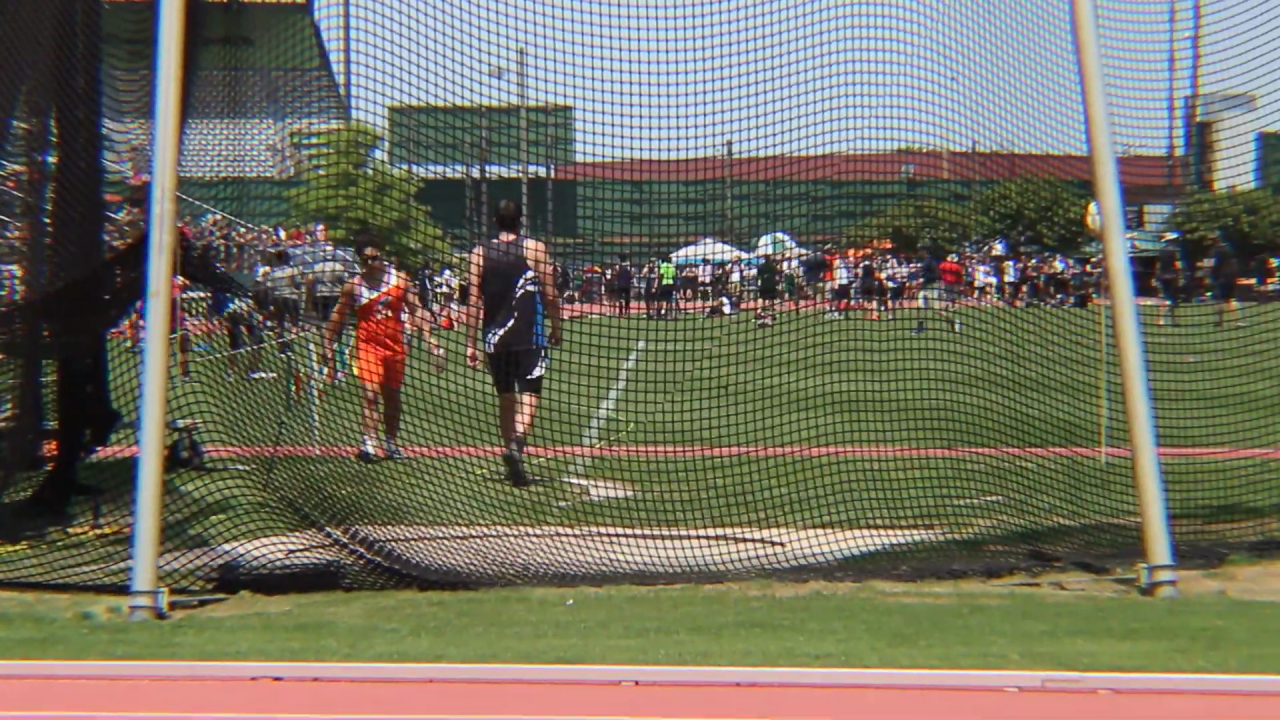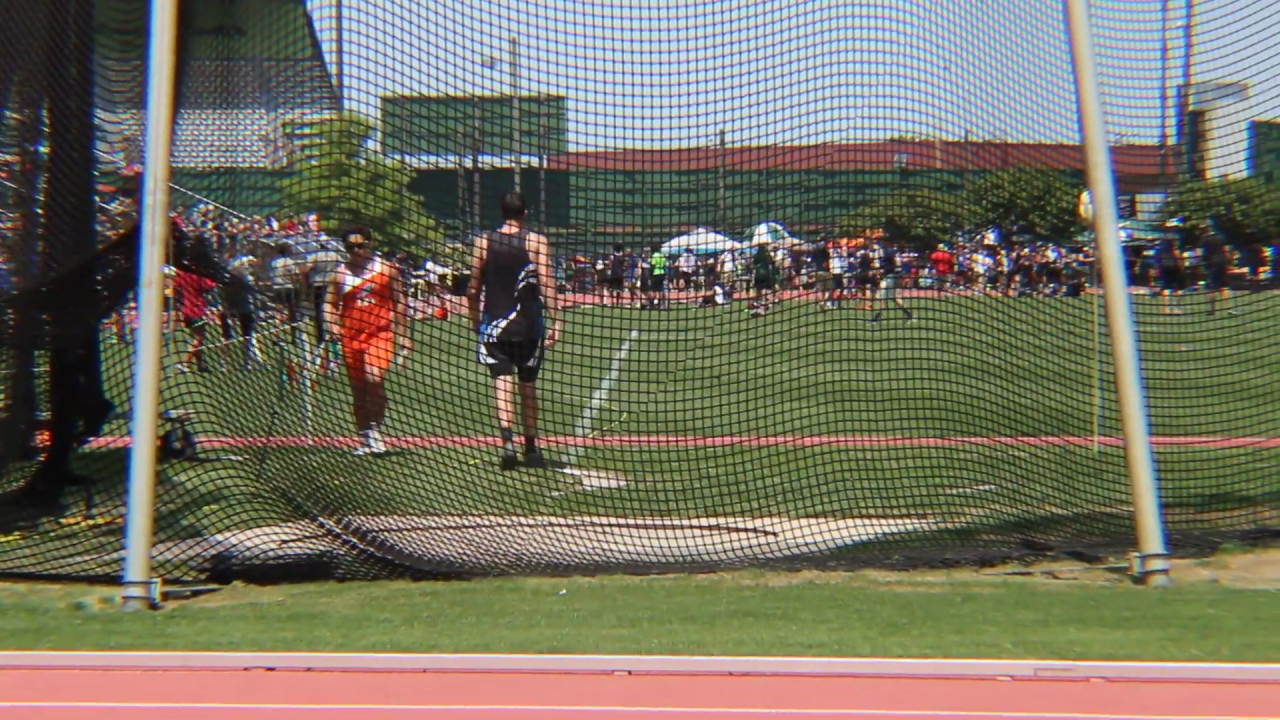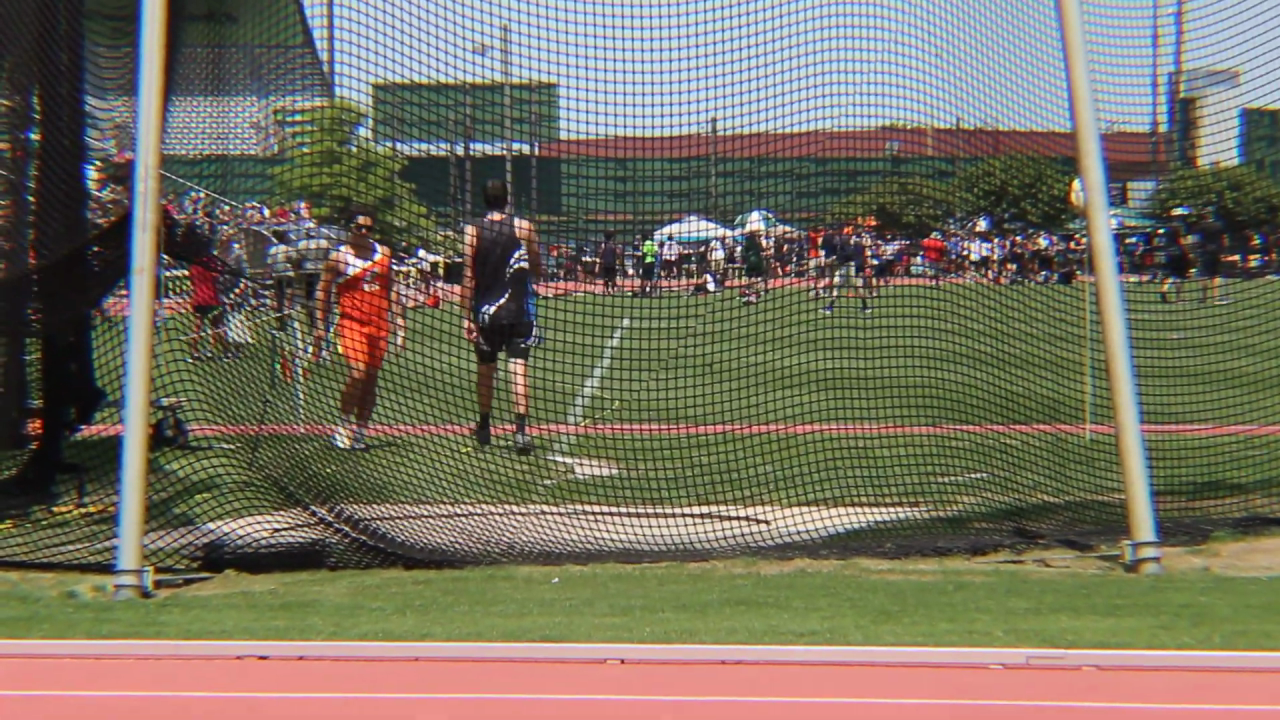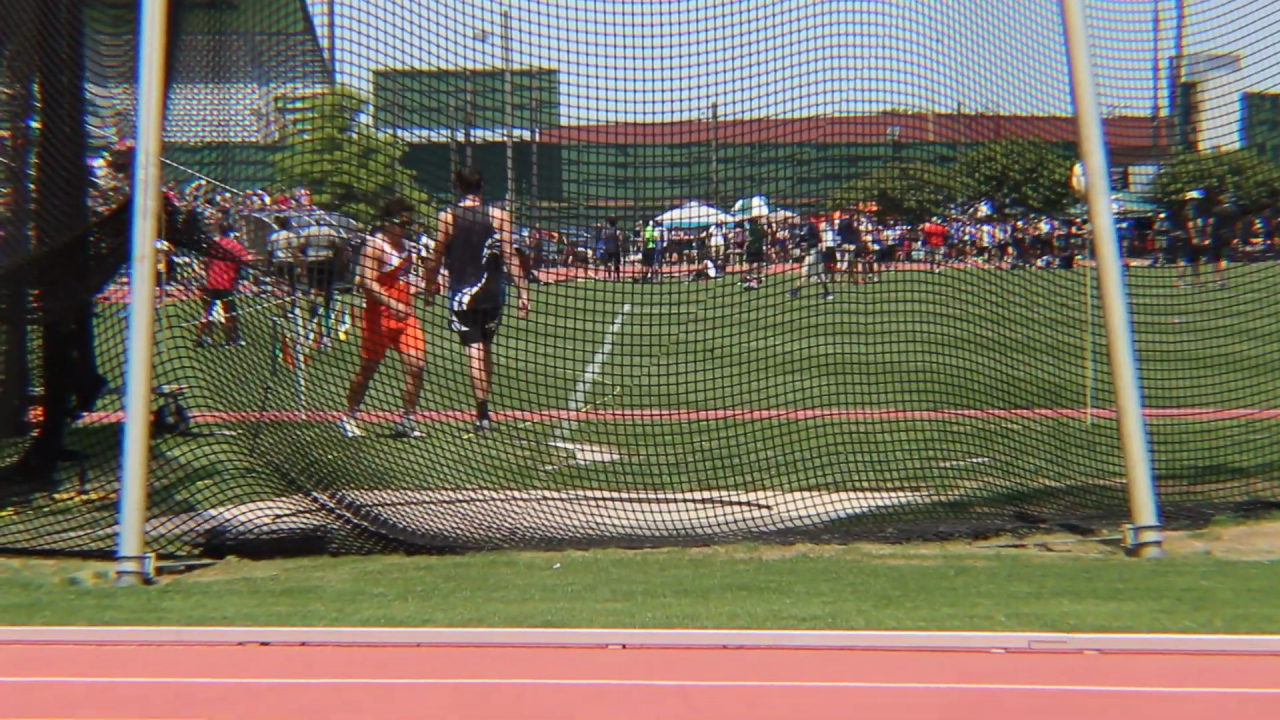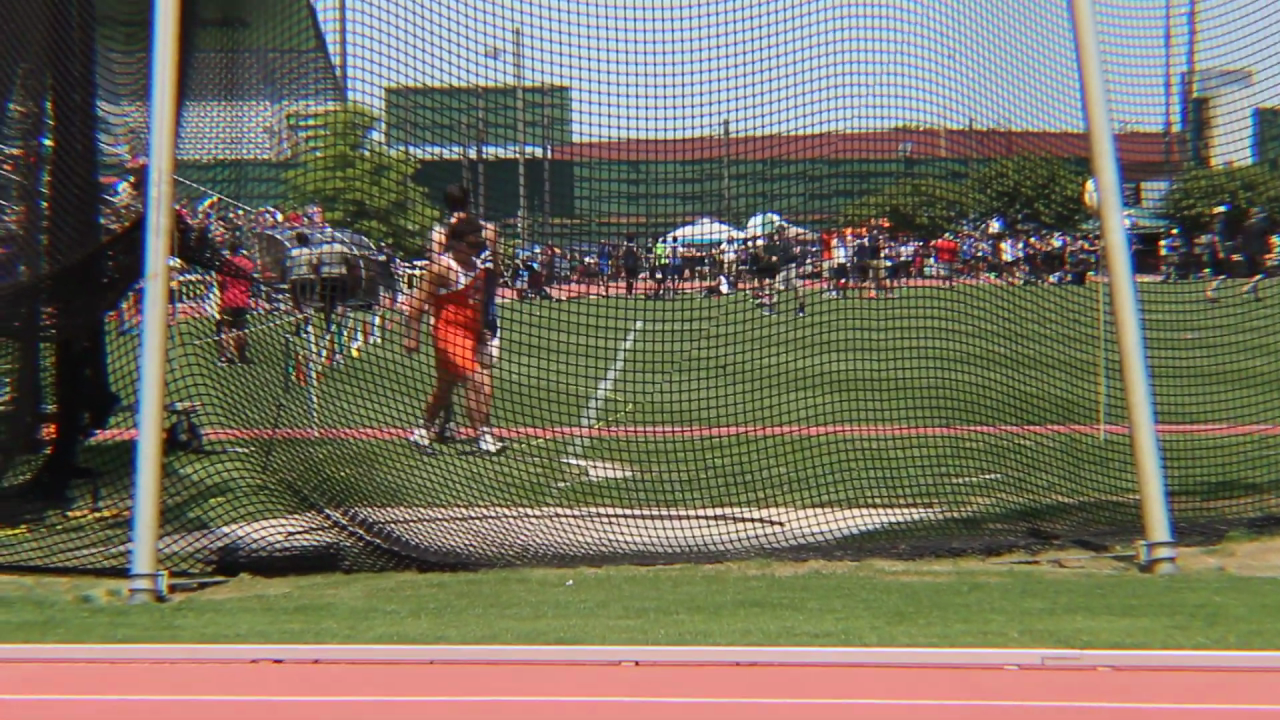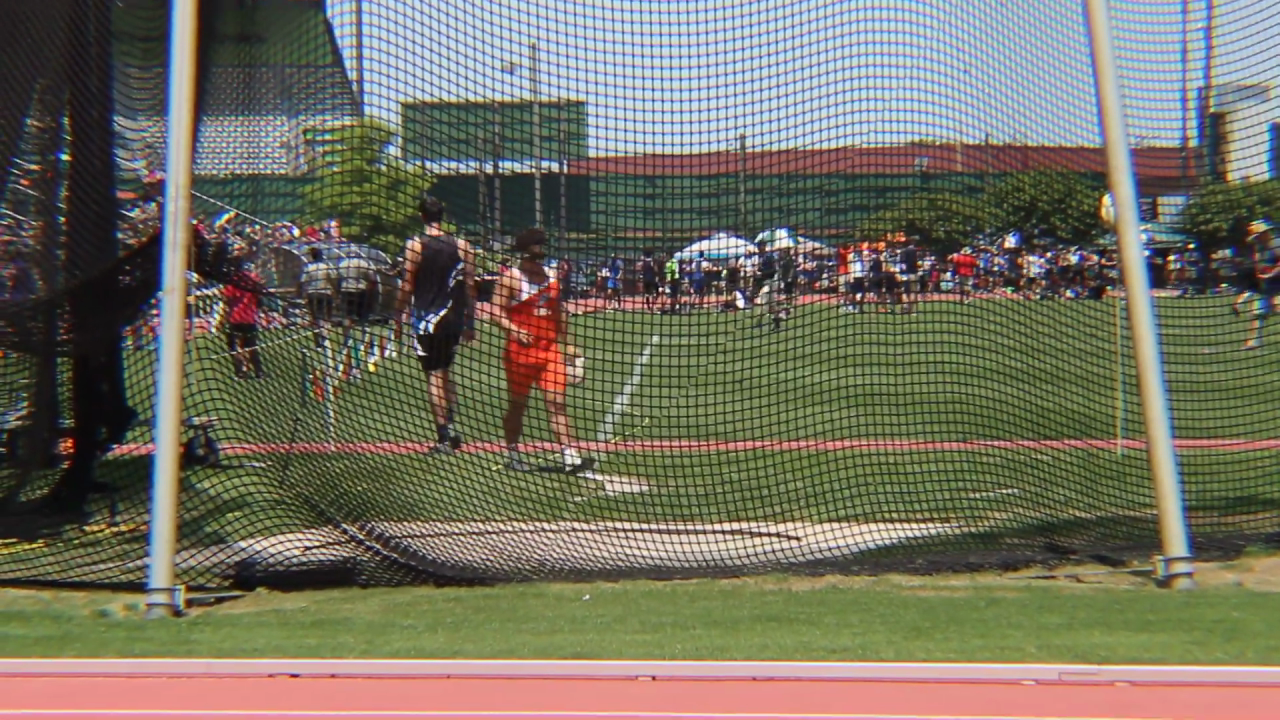
dt=0.5s
person 1, frame 1
left shoulder: (480, 252)
right shoulder: (535, 248)
left elbow: (474, 302)
right elbow: (550, 295)
left wrist: (471, 343)
right wrist: (556, 327)
left hip: (495, 338)
right hip: (529, 337)
left knee: (505, 398)
right knee: (528, 396)
right ankle: (515, 445)
person 1, frame 2
left shoulder: (484, 242)
right shoulder: (537, 241)
left elbow: (474, 289)
right elbow: (546, 285)
left wrist: (475, 320)
right wrist: (555, 323)
left hip: (494, 327)
right hip: (530, 327)
left knee: (502, 383)
right knee: (527, 386)
left ankle: (508, 439)
right ankle: (531, 450)
person 1, frame 3
left shoulder: (472, 232)
right shoulder: (523, 227)
left elbow: (469, 278)
right elbow: (537, 268)
left wrist: (467, 317)
left hip: (486, 312)
right hip: (520, 311)
left knee: (486, 369)
right knee: (519, 367)
left ankle: (484, 427)
right ankle: (521, 431)
person 1, frame 4
left shoulder: (447, 217)
right shoulder: (498, 215)
left elbow: (435, 260)
right elbow: (510, 257)
left wrist: (429, 290)
right wrist: (522, 293)
left hip: (462, 296)
right hip: (493, 294)
left knee: (474, 353)
right knee: (485, 350)
left ankle: (483, 414)
right ankle: (482, 408)
person 1, frame 5
left shoulder: (439, 232)
right shoulder: (488, 230)
right elbow: (496, 271)
right hip: (483, 309)
right knee: (482, 367)
left ankle: (447, 421)
person 1, frame 6
left shoulder: (416, 244)
right shoulder: (461, 244)
left elbow: (406, 287)
right elbow: (469, 285)
left wrist: (398, 319)
right wrist: (470, 322)
left hip: (426, 321)
right hip: (454, 321)
left knee: (434, 378)
right knee: (444, 374)
left ankle: (445, 438)
right ankle: (450, 430)
person 2, frame 1
left shoulder: (400, 280)
right shoulder: (353, 285)
left elbow: (415, 310)
right elbow: (338, 315)
left wrist: (428, 338)
right wrist: (328, 344)
left hip: (395, 346)
right hip: (368, 346)
left knee: (392, 396)
right knee: (370, 395)
left ankle: (391, 442)
right ankle: (370, 445)
person 2, frame 2
left shoulder: (387, 269)
right shoulder: (339, 275)
left elbow: (399, 303)
right elbow: (330, 304)
left wrist: (403, 334)
right wrist: (332, 325)
left hip: (379, 336)
right hip: (351, 339)
left knee: (375, 380)
right knee: (359, 391)
left ankle: (376, 432)
right ankle: (365, 437)
person 2, frame 3
left shoulder: (384, 254)
right shoulder: (337, 257)
left elbow: (391, 288)
right elbow: (323, 292)
left wrist: (398, 318)
right wrist: (319, 326)
left hip: (379, 325)
right hip: (351, 325)
left knee: (370, 380)
right knee: (357, 375)
left ankle: (360, 430)
right ankle: (344, 425)
person 2, frame 4
left shoulder: (405, 244)
right shoulder: (374, 246)
right elbow: (366, 281)
right wrist: (392, 303)
left hip: (406, 316)
right hip: (380, 316)
left knee: (417, 366)
right knee: (368, 368)
left ankle: (405, 419)
right ankle: (349, 416)
person 2, frame 5
left shoulder: (475, 265)
right shoulder: (441, 266)
right elbow: (419, 302)
left wrist: (483, 330)
right wrist: (412, 335)
left hip: (470, 334)
right hip: (451, 334)
left knee: (446, 387)
right knee: (476, 383)
left ankle: (422, 433)
right ankle: (483, 436)
person 2, frame 6
left shoulder: (552, 276)
right shoulder: (510, 278)
left elbow: (560, 312)
right elbow: (497, 313)
left wrist: (569, 344)
right wrist: (516, 331)
left hip: (550, 350)
right hip: (520, 351)
left knee: (558, 402)
right knee: (518, 403)
left ankle: (569, 455)
right ankle: (512, 451)
